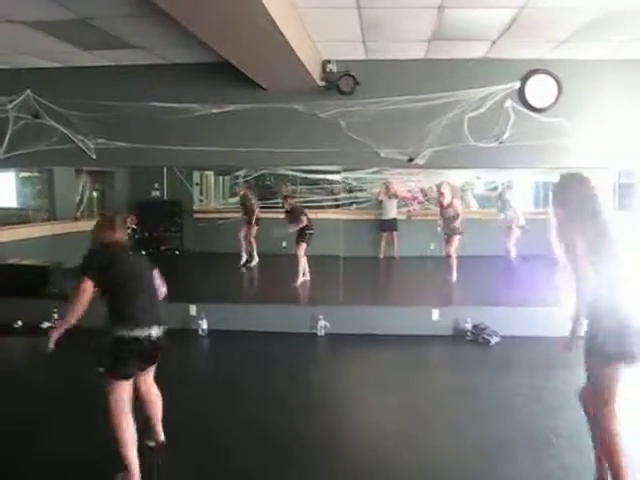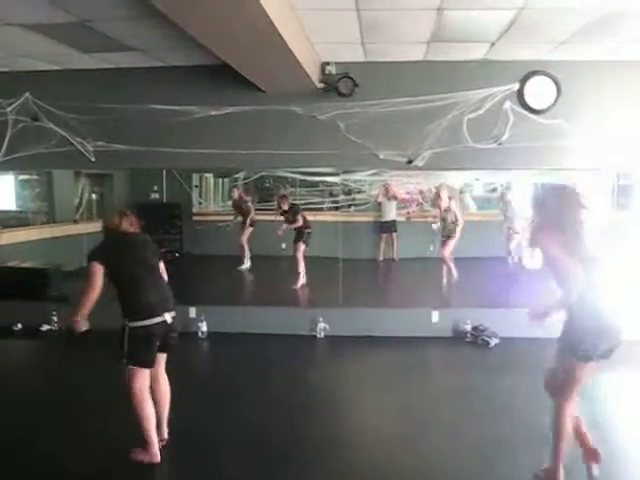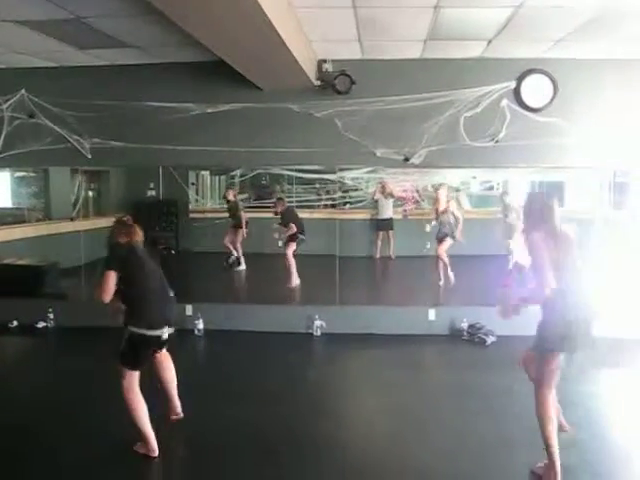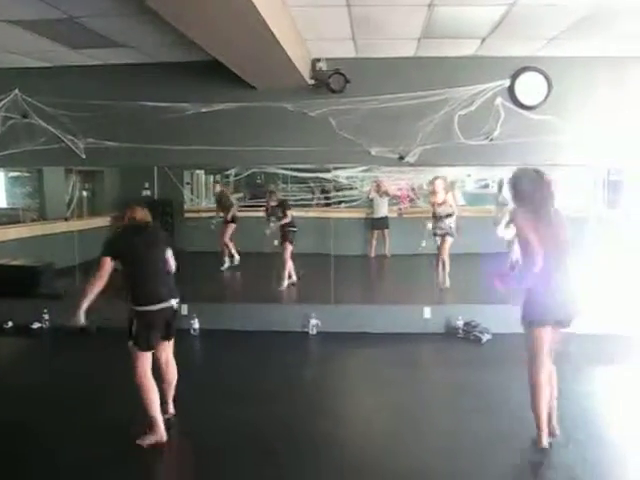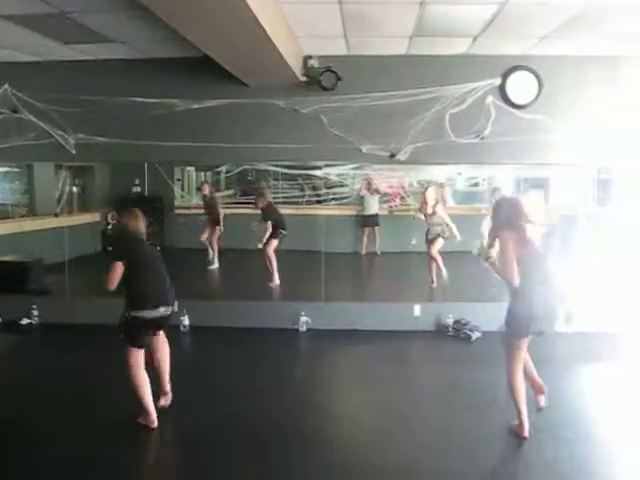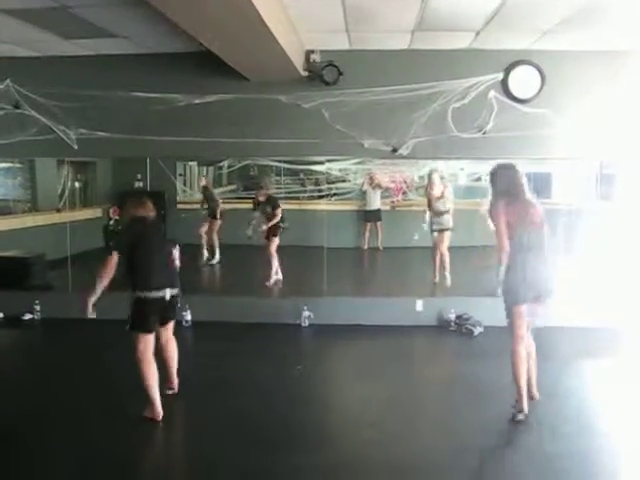
dt=0.2s
person 1, frame 1
left shoulder: (572, 230)
right shoulder: (598, 226)
left elbow: (586, 281)
left wrist: (575, 325)
left hip: (606, 325)
left knee: (604, 412)
right knee: (590, 396)
person 1, frame 2
left shoulder: (549, 239)
right shoulder: (573, 238)
left elbow: (574, 280)
right elbow: (577, 277)
left wrist: (548, 310)
left hip: (585, 325)
right hip: (601, 325)
left knee: (565, 400)
right knee: (556, 384)
right ankle: (588, 450)
person 1, frame 3
left shoulder: (536, 236)
right shoulder: (563, 236)
left elbow: (547, 284)
right elbow: (566, 276)
left hip: (560, 316)
right hip: (577, 314)
left knee: (544, 390)
right knee: (530, 361)
right ankle: (558, 421)
person 1, frame 4
left shoulder: (523, 216)
right shoulder: (554, 215)
left elbow: (535, 261)
right elbow: (563, 253)
left wrist: (523, 284)
left hip: (543, 295)
right hip: (563, 293)
left knee: (537, 364)
right knee: (546, 360)
left ankle: (542, 434)
right ankle: (552, 423)
person 1, frame 5
left shoulder: (506, 236)
right shoulder: (527, 235)
left elbow: (513, 280)
right elbow: (538, 273)
left wrist: (494, 266)
left hip: (526, 305)
right hip: (546, 303)
left knee: (513, 363)
right knee: (516, 350)
left ankle: (523, 426)
right ankle: (538, 386)
person 1, frame 6
left shoulder: (499, 206)
right shoulder: (532, 205)
left elbow: (504, 245)
right elbow: (540, 240)
left wrist: (500, 274)
left hip: (519, 274)
right hip: (540, 272)
left knee: (518, 338)
right knee: (525, 334)
left ankle: (523, 404)
right ankle: (532, 390)
person 2, frame 1
left shoulder: (96, 258)
right shoulder: (136, 256)
left elbow: (78, 307)
right elbow: (161, 290)
left wrist: (56, 331)
left hip: (129, 331)
right hip: (154, 326)
left knee: (119, 402)
right knee: (146, 382)
right ankle: (157, 433)
person 2, frame 2
left shoulder: (101, 251)
right shoulder: (145, 241)
left elbow: (94, 288)
left wrist: (80, 316)
left hip: (141, 320)
right hip: (167, 312)
left knee: (139, 387)
right knee: (159, 372)
left ankle: (152, 450)
right ankle: (163, 429)
person 2, frame 3
left shoulder: (116, 253)
right shoulder: (143, 256)
left elbow: (105, 296)
left wrist: (117, 295)
left hip: (143, 325)
right hip: (166, 320)
left knee: (130, 385)
right knee: (160, 352)
left ankle: (151, 445)
right ankle: (175, 405)
person 2, frame 4
left shoulder: (116, 240)
right shoulder: (157, 232)
left elbow: (100, 278)
left wrist: (82, 307)
left hip: (146, 305)
right hip: (171, 300)
left knee: (142, 369)
right knee: (166, 356)
left ankle: (158, 430)
right ankle: (169, 405)
person 2, frame 5
left shoulder: (121, 244)
right shoulder: (146, 246)
left elbow: (112, 284)
left hip: (141, 309)
right hip: (166, 302)
left knee: (135, 362)
right knee: (158, 335)
left ankle: (150, 416)
right ankle: (166, 389)
person 2, frame 6
left shoulder: (128, 232)
right shoulder: (161, 228)
left elbow: (108, 272)
left wrist: (92, 298)
left hip: (147, 293)
right hip: (171, 289)
left knee: (144, 351)
right knee: (167, 335)
left ankle: (155, 408)
right ankle: (172, 381)
